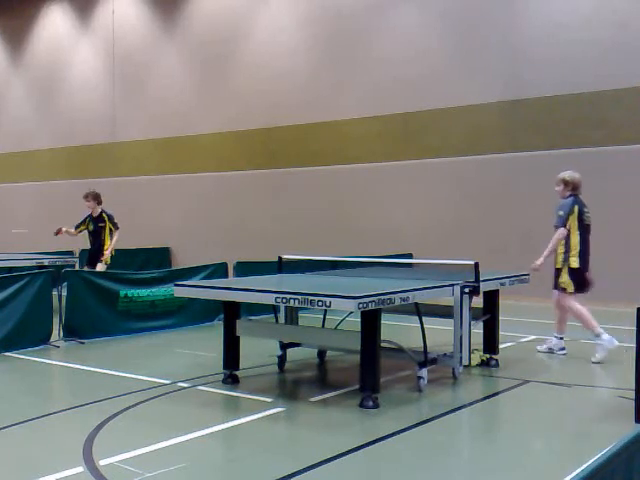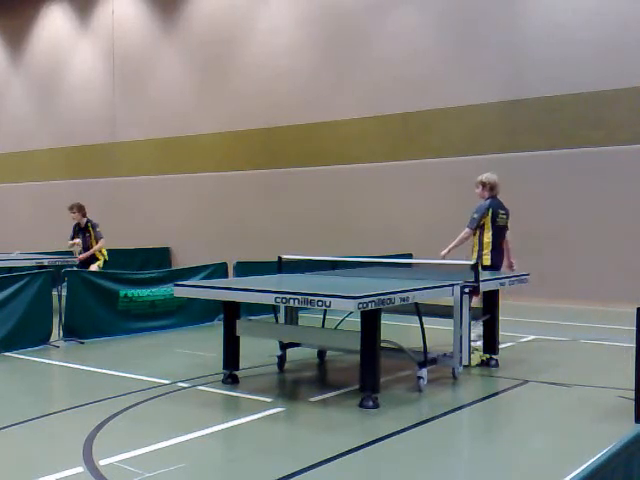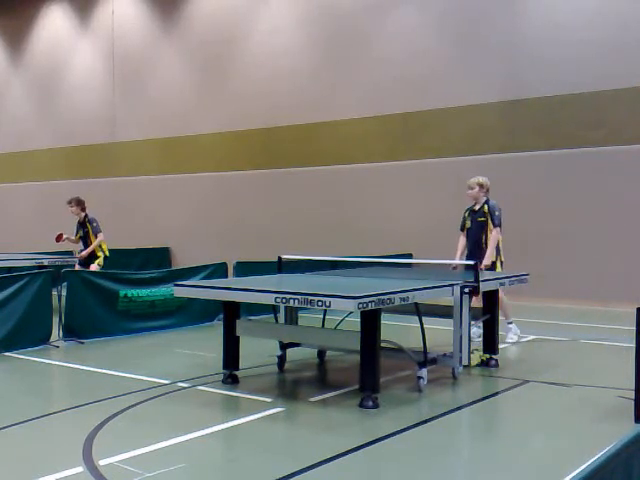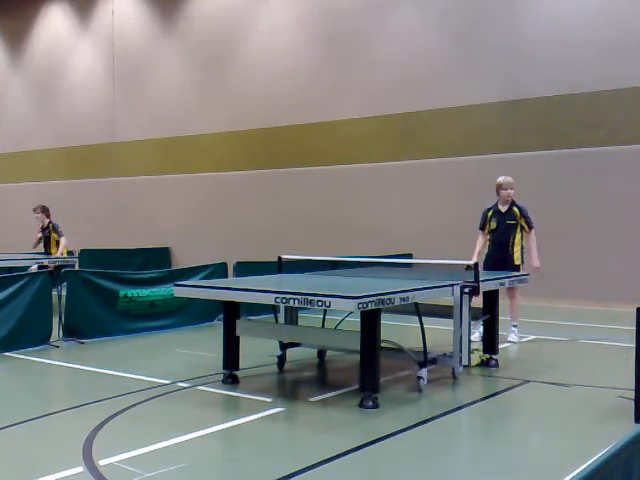
dt=1s
person 1, frame 1
left shoulder: (567, 204)
right shoulder: (582, 206)
left elbow: (561, 233)
left wrist: (543, 258)
right wrist: (586, 267)
left hip: (570, 261)
right hip: (580, 261)
left knee: (569, 303)
right knee: (561, 300)
left ankle: (604, 338)
right ankle: (558, 342)
person 1, frame 2
left shoulder: (484, 207)
right shoulder: (502, 208)
left elbow: (468, 232)
right elbow: (505, 236)
left wrist: (448, 249)
right wrist: (509, 258)
left hip: (485, 258)
right hip: (495, 258)
left knee: (487, 297)
right knee: (481, 294)
right ankle: (478, 331)
person 1, frame 3
left shoulder: (492, 207)
right shoulder: (468, 212)
left elbow: (495, 233)
right elbow: (463, 236)
left wrist: (488, 257)
right wrist: (457, 257)
left hip: (491, 258)
right hip: (473, 259)
left ankle: (511, 326)
right ankle: (478, 327)
person 1, frame 4
left shoulder: (520, 210)
right shoulder: (489, 211)
left elbow: (530, 233)
right elbow: (483, 235)
left wrist: (534, 257)
right wrist: (475, 256)
left hip: (512, 258)
right hip: (492, 258)
left knee: (512, 291)
left ankle: (514, 328)
right ankle: (481, 326)
